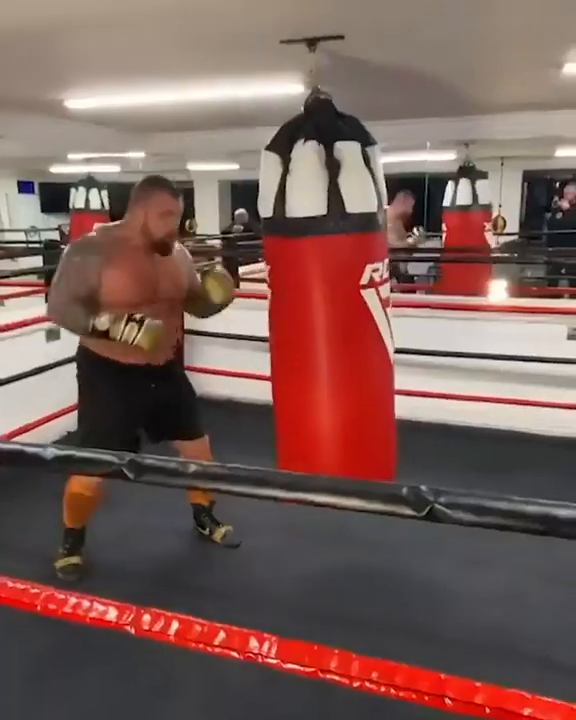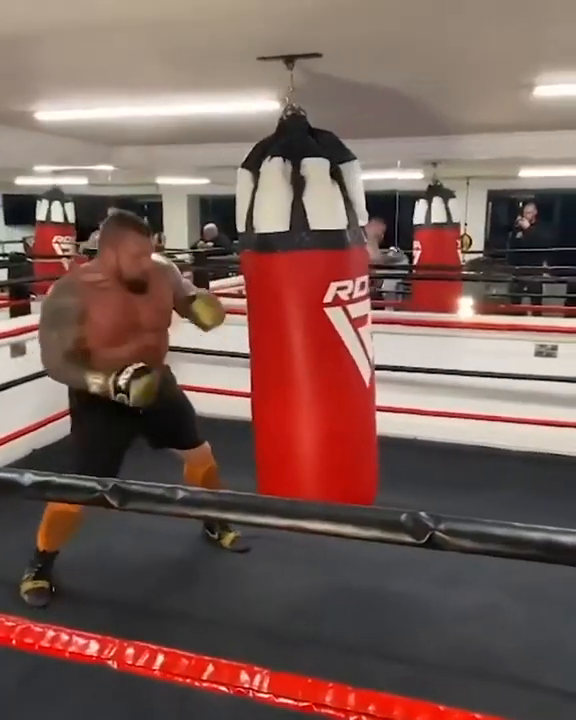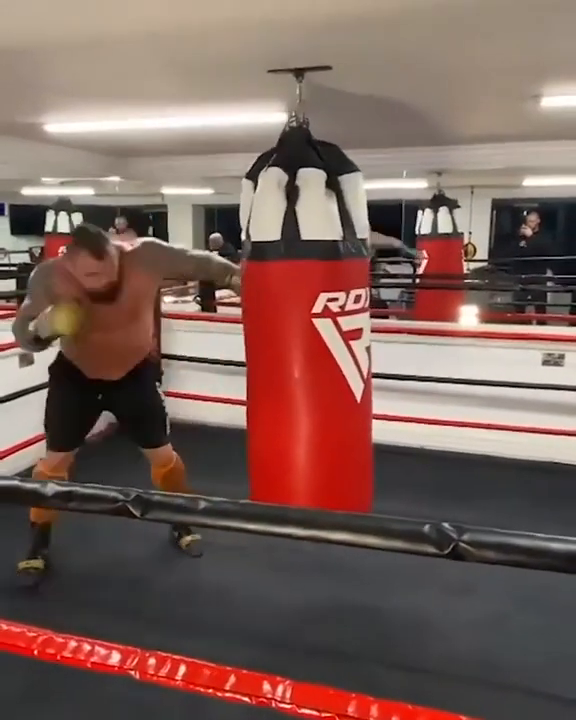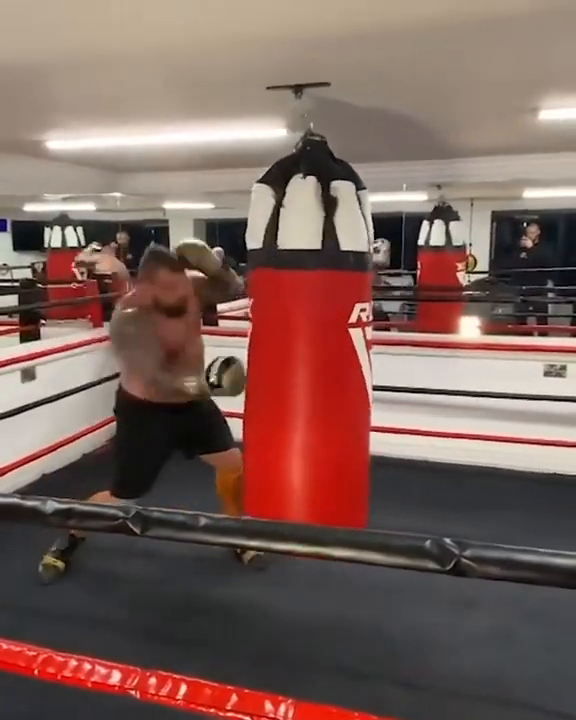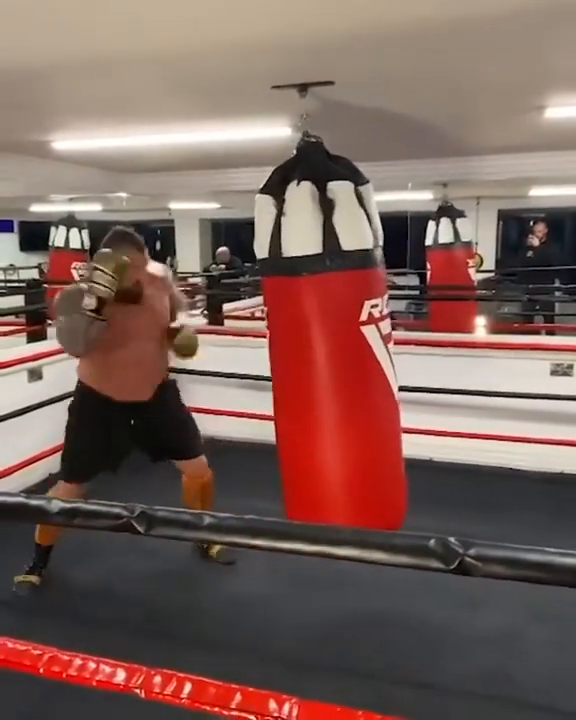
dt=1s
person 1, frame 1
left shoulder: (177, 255)
right shoulder: (94, 249)
left elbow: (195, 304)
right elbow: (60, 307)
left wrist: (213, 294)
right wrist: (117, 325)
left hip: (163, 369)
right hip: (108, 372)
left knee: (197, 447)
right knee: (94, 469)
left ankle: (204, 517)
right ankle: (72, 538)
person 1, frame 2
left shoulder: (160, 271)
right shoulder: (70, 294)
left elbow: (187, 299)
right elbow: (57, 364)
left wrist: (201, 304)
right wrist: (114, 383)
left hip: (156, 385)
right hip: (101, 399)
left knee: (200, 454)
left ankle: (214, 525)
right ankle: (40, 563)
person 1, frame 3
left shoulder: (143, 257)
right shoulder: (49, 277)
left elbow: (196, 263)
right elbow: (21, 332)
left wrist: (236, 275)
right wrist: (44, 326)
left hip: (134, 372)
right hip: (75, 374)
left knee: (161, 454)
right knee: (55, 458)
left ankle: (179, 524)
right ankle: (39, 543)
person 1, frame 4
left shoulder: (187, 285)
right shoulder: (129, 320)
left elbow: (230, 288)
right elbow: (156, 378)
left wrist: (215, 266)
right wrist: (210, 378)
left hip: (195, 399)
right hip: (144, 410)
left knee: (232, 462)
right knee: (121, 495)
right ankle: (68, 543)
person 1, frame 5
left shoulder: (158, 279)
right shoulder: (80, 295)
left elbow: (176, 311)
right elbow: (74, 344)
left wrist: (180, 332)
right wrist: (98, 296)
left hip: (156, 396)
right hip: (99, 402)
left knee: (197, 466)
right knee: (71, 486)
right ankle: (40, 559)
